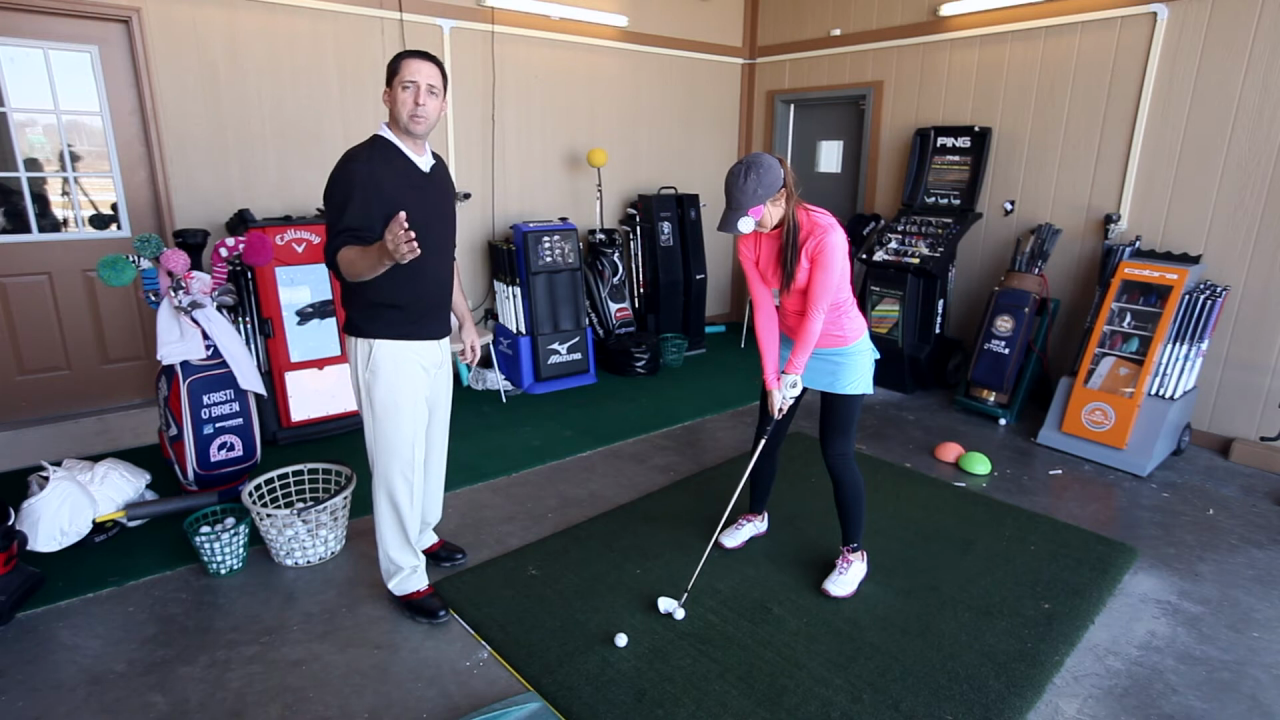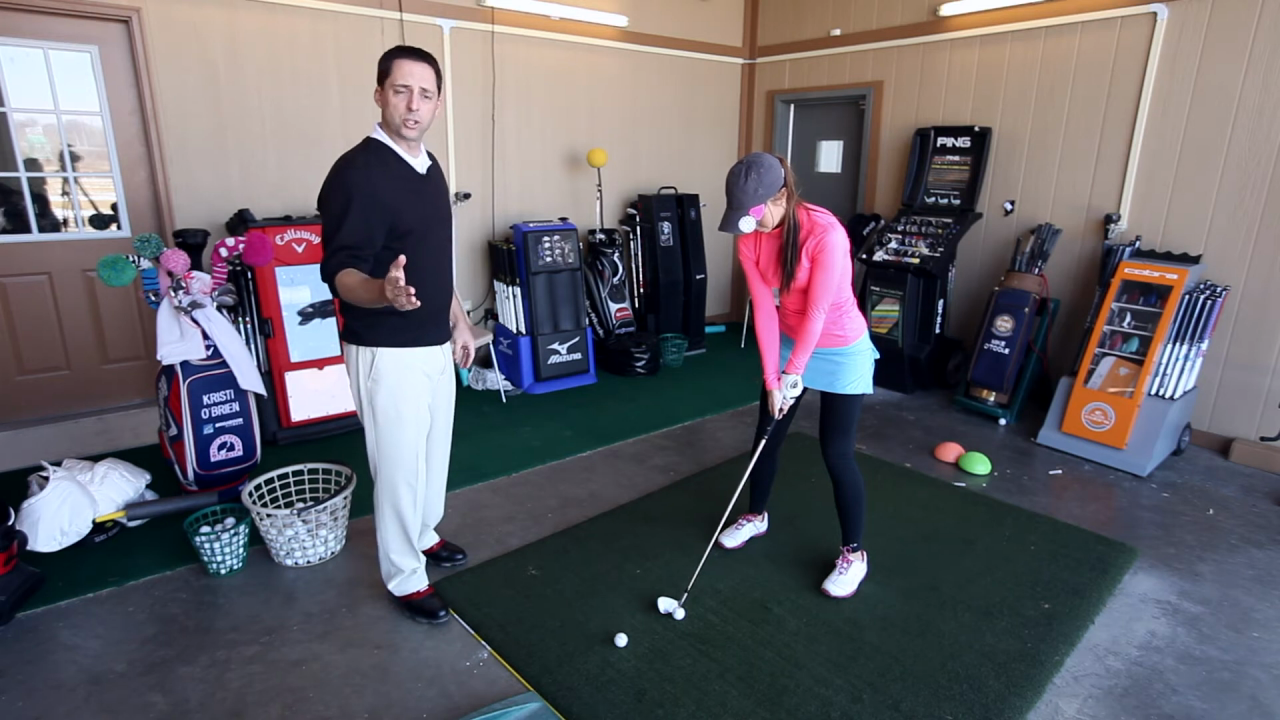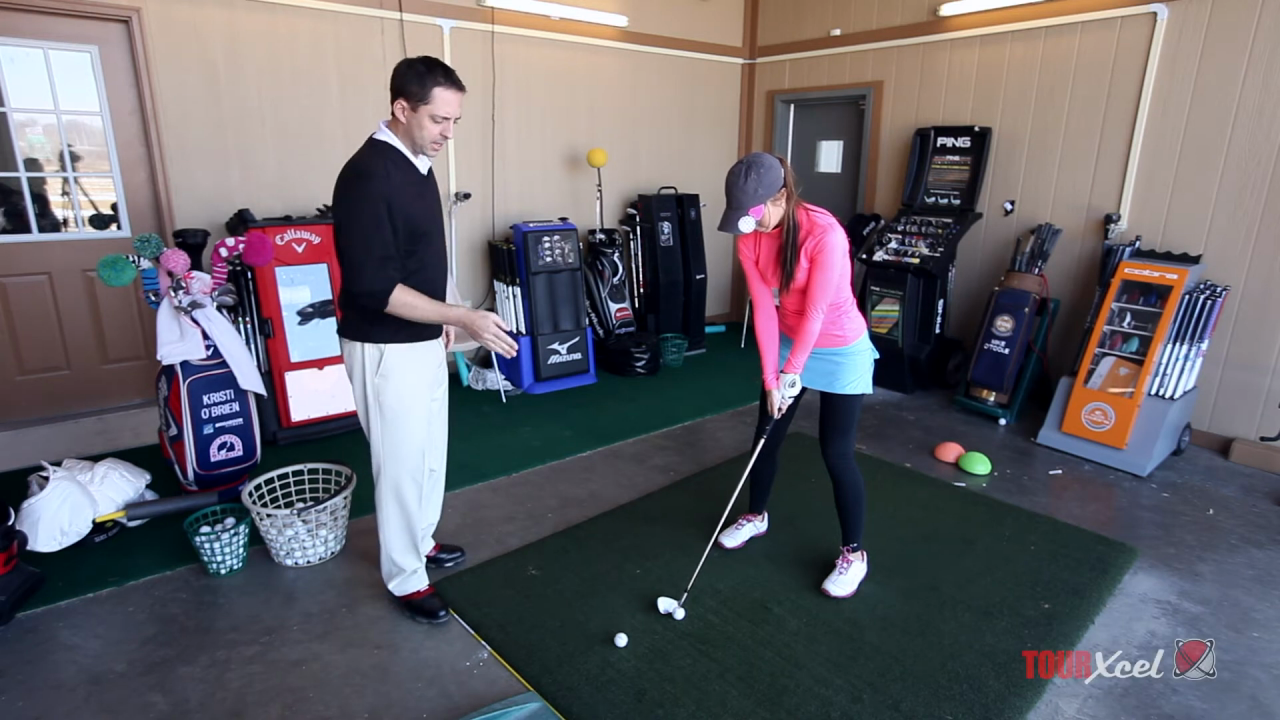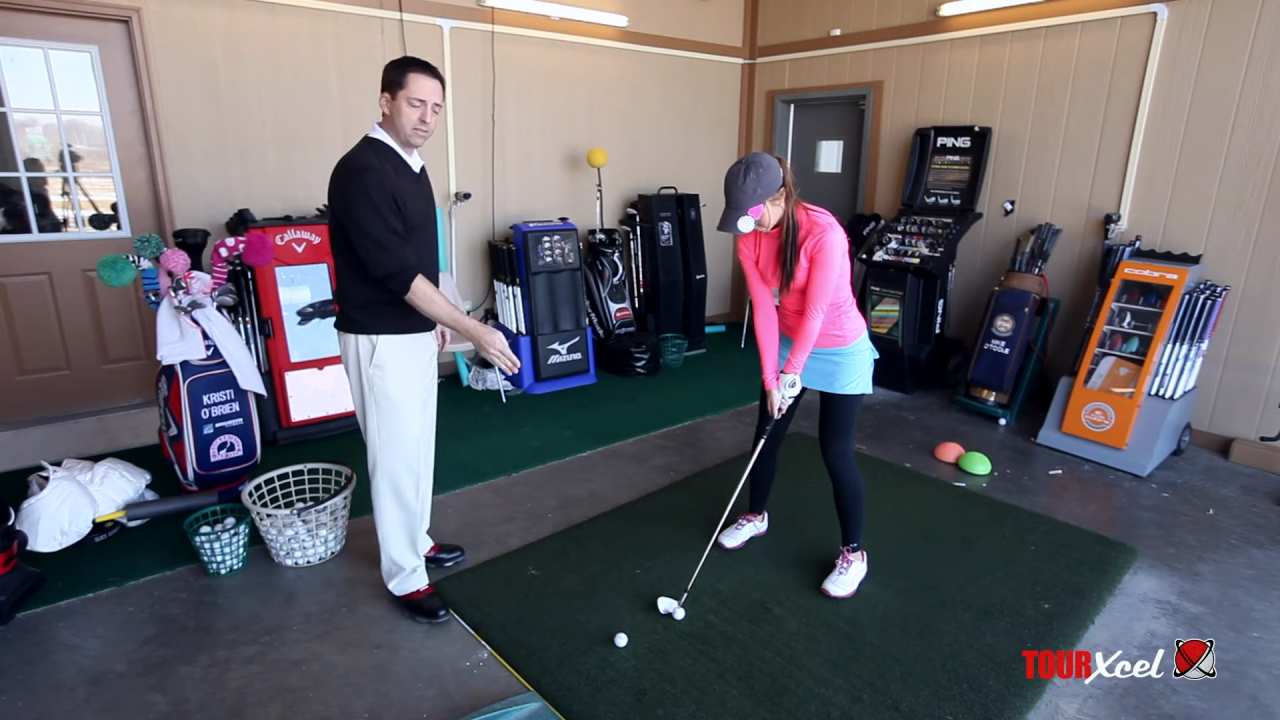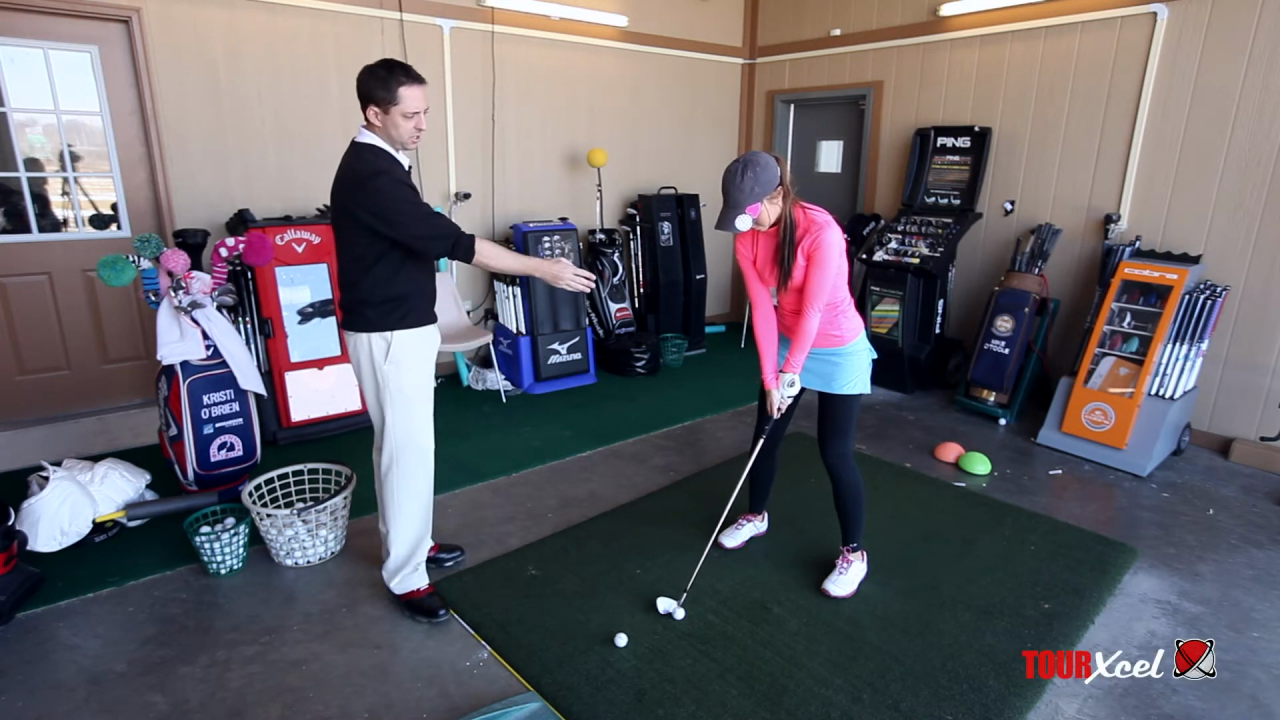
dt=1s
person 1, frame 1
left shoulder: (436, 168)
right shoulder: (361, 166)
right elbow: (342, 259)
left wrist: (465, 318)
right wrist: (384, 252)
left hip: (434, 340)
right hip: (386, 346)
left knee: (430, 450)
right knee: (398, 462)
left ankle: (421, 534)
right ankle: (404, 576)
person 1, frame 2
left shoulder: (429, 167)
right shoulder: (357, 173)
right elbow: (340, 273)
left wrist: (458, 320)
right wrist: (382, 292)
left hip: (434, 345)
right hip: (387, 354)
left knee: (433, 455)
right knee: (401, 467)
left ankle: (422, 534)
right ankle: (405, 578)
person 1, frame 3
left shoulder: (417, 164)
right shoulder: (368, 177)
right elbow: (374, 287)
left wrist: (445, 321)
right wrist: (464, 317)
left hip: (423, 340)
right hip: (385, 349)
left knee: (430, 454)
right knee: (403, 463)
left ankle: (419, 540)
right ankle: (405, 577)
person 1, frame 4
left shoulder: (410, 166)
right shoulder: (362, 171)
right elbow: (397, 271)
left wrist: (437, 322)
right wrist: (474, 329)
left hip: (415, 333)
right hip: (381, 341)
left knee: (417, 448)
right knee: (396, 457)
left ankle: (414, 540)
right ankle: (404, 576)
person 1, frame 5
left shoulder: (380, 164)
right shoulder: (370, 176)
right elbow: (452, 243)
right wrist: (541, 268)
left hip: (405, 328)
right hip: (388, 336)
left knee: (402, 444)
right knee: (408, 451)
left ankle: (409, 541)
right ankle: (406, 576)
person 2, frame 1
left shoulder: (825, 234)
right shoulder: (749, 238)
left elbow: (816, 312)
right elbow: (764, 307)
left wrist: (792, 374)
right wrist: (772, 379)
left hip: (841, 351)
right hip: (789, 343)
left knee: (836, 452)
right knee: (767, 435)
left ankle: (854, 554)
right ankle: (756, 516)
person 2, frame 2
left shoulder: (826, 233)
right shoulder: (749, 237)
left elbow: (817, 311)
right elbow: (764, 307)
left wrist: (793, 374)
right wrist: (772, 380)
left hip: (840, 351)
right hip: (789, 342)
left knee: (836, 452)
right knee: (766, 435)
left ankle: (854, 554)
right ankle: (756, 516)
person 2, frame 3
left shoulder: (825, 234)
right shoulder: (749, 236)
left elbow: (815, 312)
right elbow: (763, 307)
left wrist: (792, 374)
right wrist: (771, 380)
left hip: (840, 351)
right hip: (788, 343)
left knee: (836, 453)
right knee: (766, 436)
left ankle: (854, 554)
right ankle: (756, 516)
person 2, frame 4
left shoulder: (824, 233)
right shoulder: (749, 236)
left elbow: (815, 311)
right elbow: (763, 307)
left wrist: (792, 374)
right wrist: (771, 379)
left hip: (840, 351)
right hip: (788, 343)
left knee: (836, 452)
right knee: (766, 436)
left ankle: (854, 554)
right ankle: (756, 516)
person 2, frame 5
left shoulder: (821, 232)
right shoulder: (747, 236)
left elbow: (812, 311)
right elbow: (762, 307)
left wrist: (791, 374)
right wrist: (770, 379)
left hip: (837, 351)
right hip: (787, 344)
left knee: (835, 453)
right knee: (765, 436)
left ankle: (853, 554)
right ankle: (756, 516)
